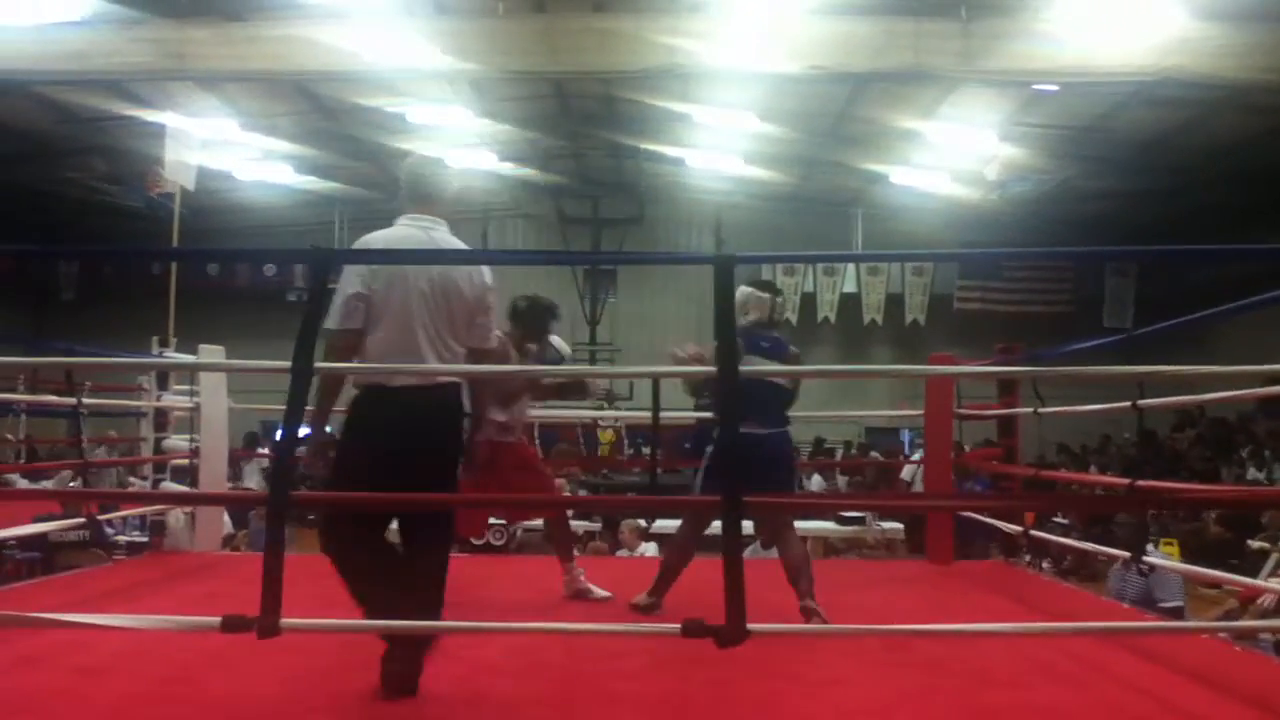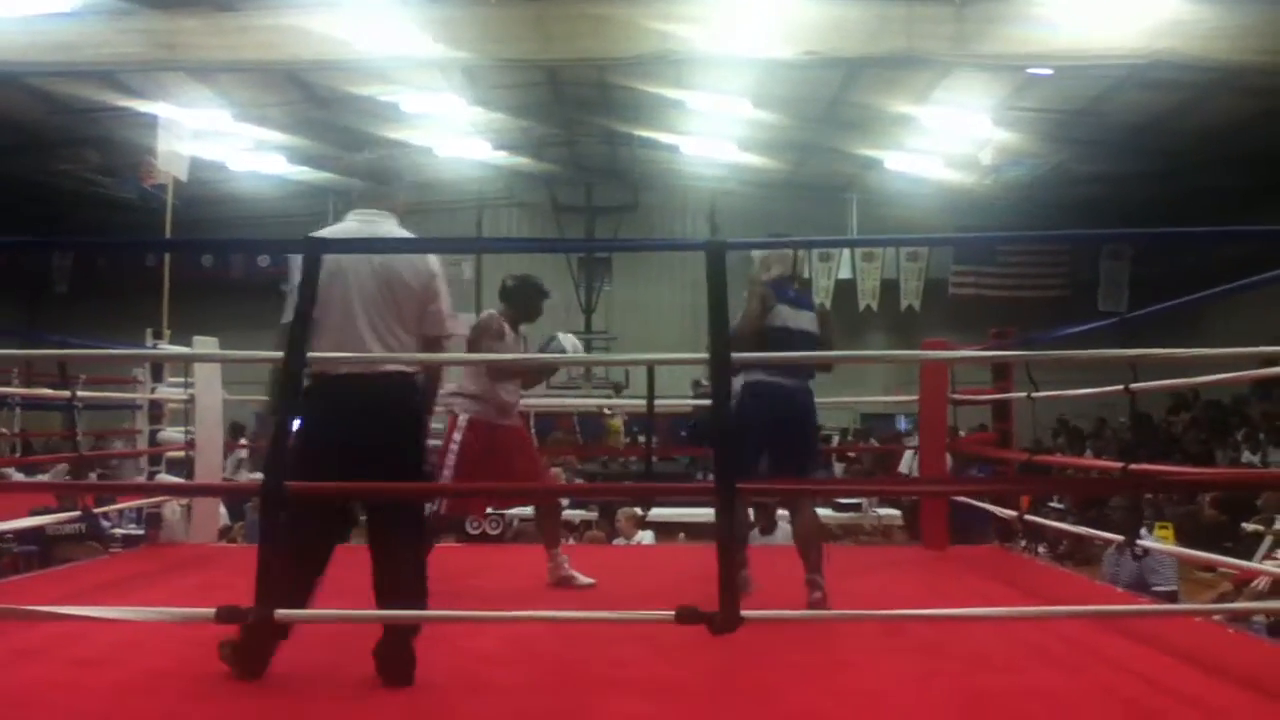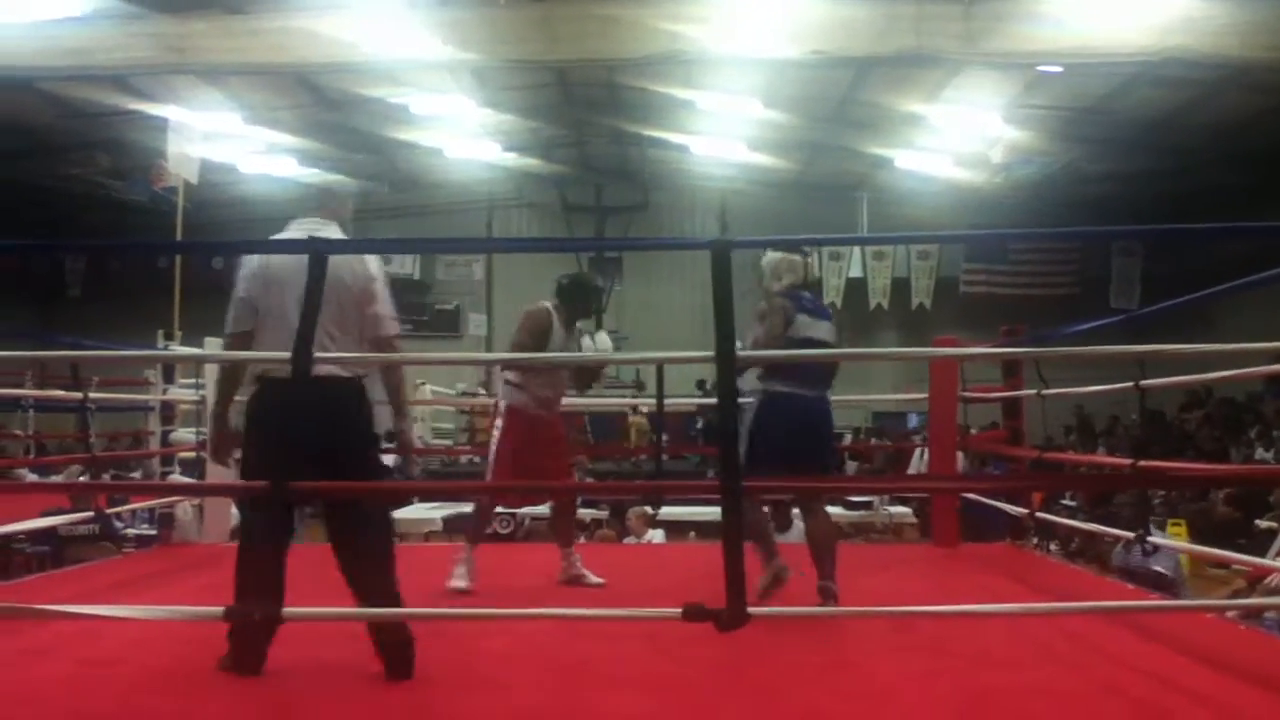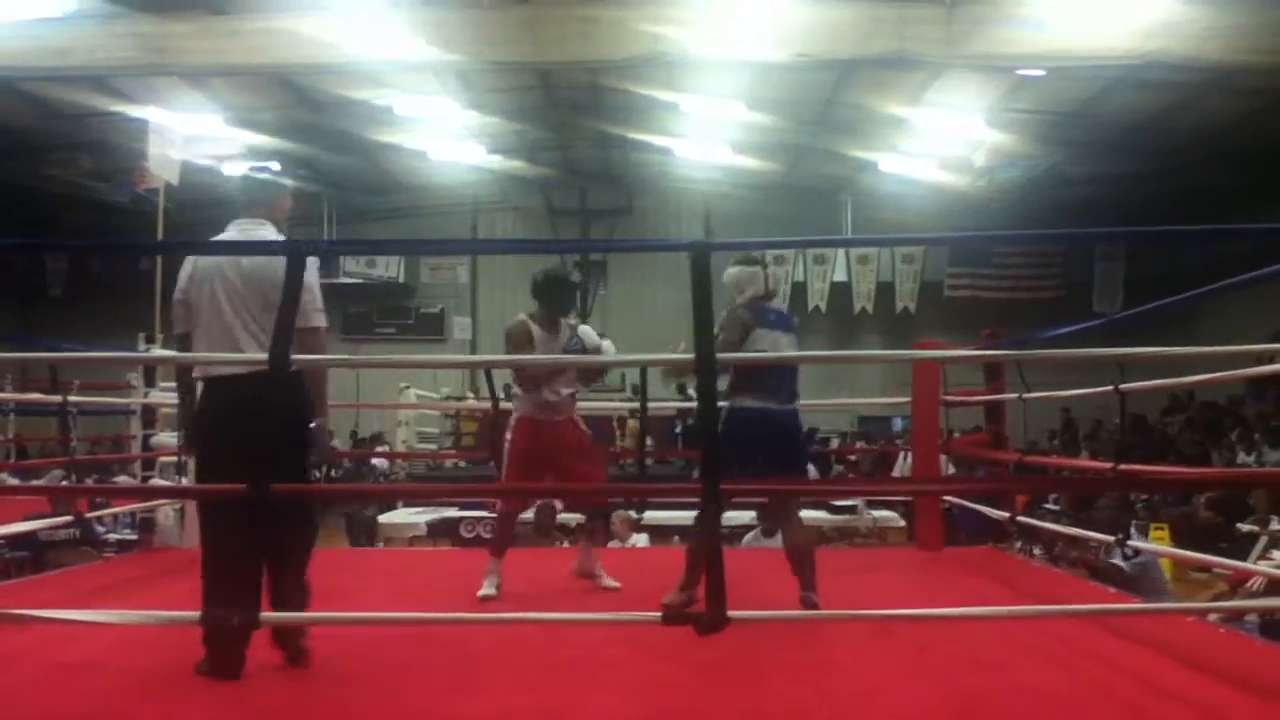
dt=0.3s
person 1, frame 1
left shoulder: (370, 250)
right shoulder: (472, 263)
left elbow: (340, 345)
right elbow: (483, 357)
left wrist: (318, 420)
right wrist: (474, 427)
left hip: (383, 405)
right hip: (442, 409)
left knee: (346, 527)
right knee: (428, 540)
left ankle: (399, 637)
right ankle: (406, 663)
person 1, frame 2
left shoulder: (320, 246)
right shoulder: (422, 255)
right elbow: (435, 346)
left wrist: (275, 416)
right wrist: (422, 410)
left hip: (334, 397)
right hip: (399, 400)
left knee: (303, 528)
right knee: (401, 532)
left ankle: (256, 646)
right ankle: (398, 656)
person 1, frame 3
left shoulder: (260, 256)
right shoulder: (361, 260)
left elbow: (237, 343)
right elbow: (384, 346)
left wrist: (221, 417)
right wrist: (400, 418)
left hip: (276, 400)
right hip: (340, 399)
left knee: (264, 525)
right knee: (362, 525)
left ankle: (248, 647)
right ankle: (395, 646)
person 1, frame 4
left shoulder: (197, 259)
right shoulder: (293, 255)
left elbow: (182, 344)
right elbow: (311, 341)
left wrist: (186, 412)
right wrist: (322, 414)
left hip: (221, 399)
right hip: (279, 396)
left knee: (225, 525)
right knee: (289, 518)
left ankle: (225, 649)
right ankle: (290, 631)
person 2, frame 1
left shoulder: (735, 343)
right shoulder: (791, 354)
left wrist: (687, 362)
left hip: (734, 442)
right hip: (774, 444)
left knee: (695, 521)
right knee: (781, 527)
left ankle: (654, 595)
right ankle: (808, 602)
person 2, frame 2
left shoulder: (763, 293)
right shoulder: (812, 306)
left elbow: (743, 334)
right elbow: (826, 361)
left hip: (759, 396)
right hip: (798, 399)
right knee: (796, 496)
left ankle: (739, 571)
right ankle: (814, 580)
person 2, frame 3
left shoulder: (778, 303)
right shoulder: (826, 315)
left elbow: (767, 348)
left hip: (778, 403)
right hip: (815, 407)
right knee: (811, 500)
left ankle: (772, 563)
right ankle: (828, 587)
person 2, frame 4
left shoulder: (740, 315)
right shoulder: (789, 323)
left elbow: (721, 357)
left wrist: (684, 366)
left hip: (745, 418)
right hip: (784, 420)
right knee: (786, 511)
left ankle: (687, 589)
right ankle: (809, 594)
person 3, frame 1
left shoulder: (533, 349)
left elbow: (532, 391)
right elbow: (500, 395)
left wrist: (570, 387)
left hip: (512, 440)
right hip: (481, 440)
left knee: (554, 505)
right knee: (458, 516)
left ankle: (575, 580)
person 3, frame 2
left shoulder: (516, 332)
right shoulder: (489, 324)
right elbow: (496, 370)
left wrist: (549, 366)
right wrist: (545, 360)
left hip: (508, 422)
right hip: (473, 420)
left knee: (545, 492)
right knee: (448, 503)
left ankle: (559, 568)
person 3, frame 3
left shoulder: (570, 332)
right shoulder: (541, 316)
left elbow: (580, 385)
right elbow: (513, 358)
left wrist: (596, 367)
right wrist: (553, 358)
left hip: (547, 415)
right hip: (516, 410)
left knee: (566, 491)
right knee: (496, 488)
left ankle: (571, 566)
right ankle: (465, 562)
person 3, frame 4
left shoulder: (572, 329)
right shoulder: (521, 329)
left elbow: (584, 379)
right elbow: (524, 380)
right wrist: (564, 360)
left hip: (566, 421)
right hip: (530, 421)
left knee: (596, 491)
right knee: (511, 501)
left ankle: (589, 563)
right ankle: (493, 574)
